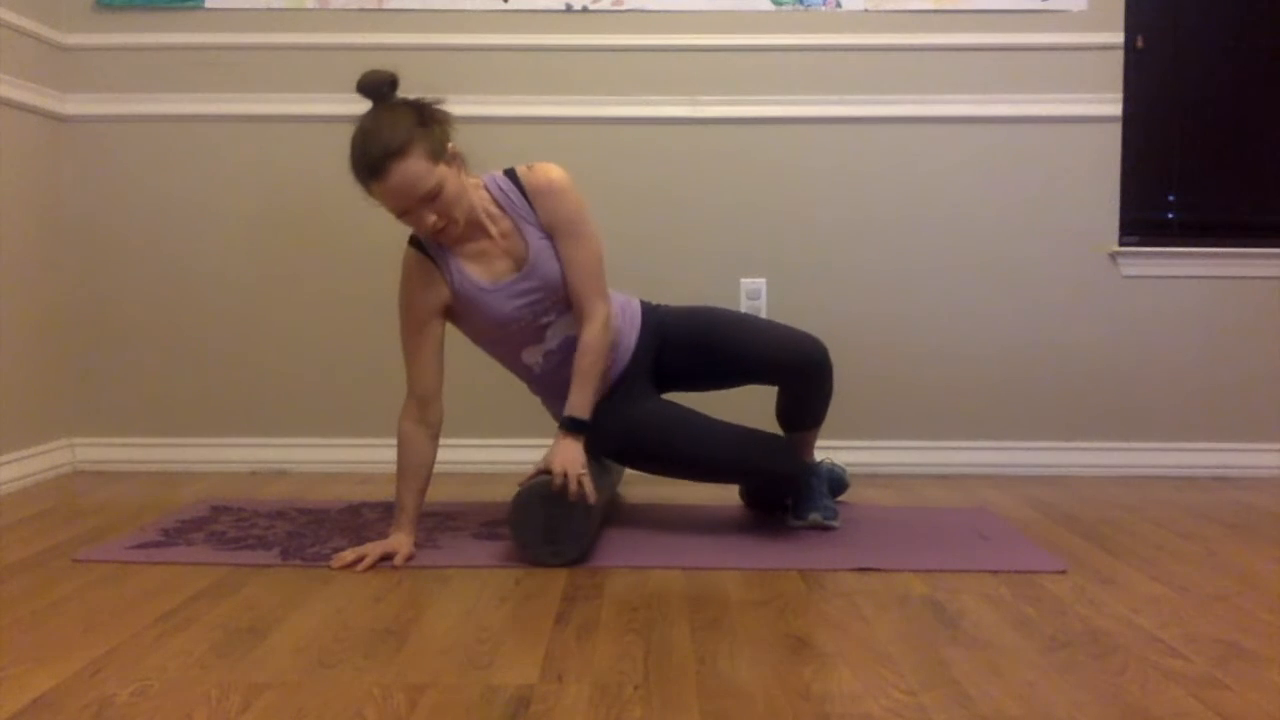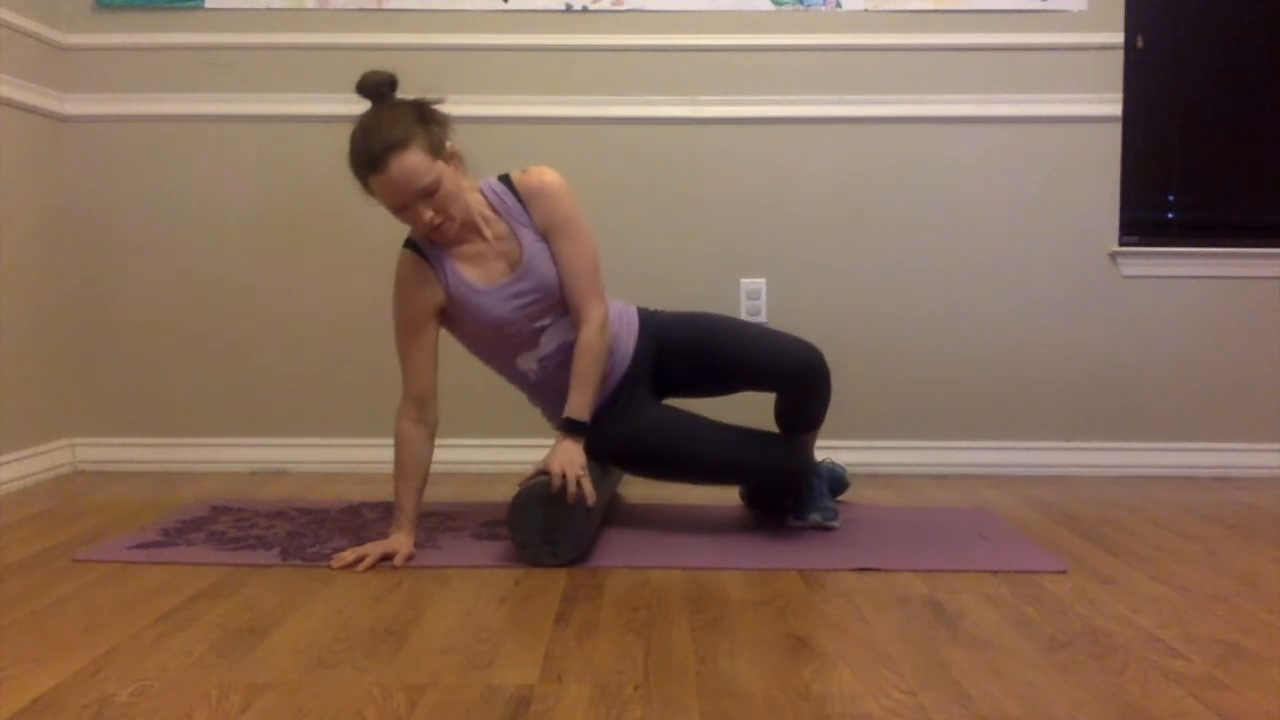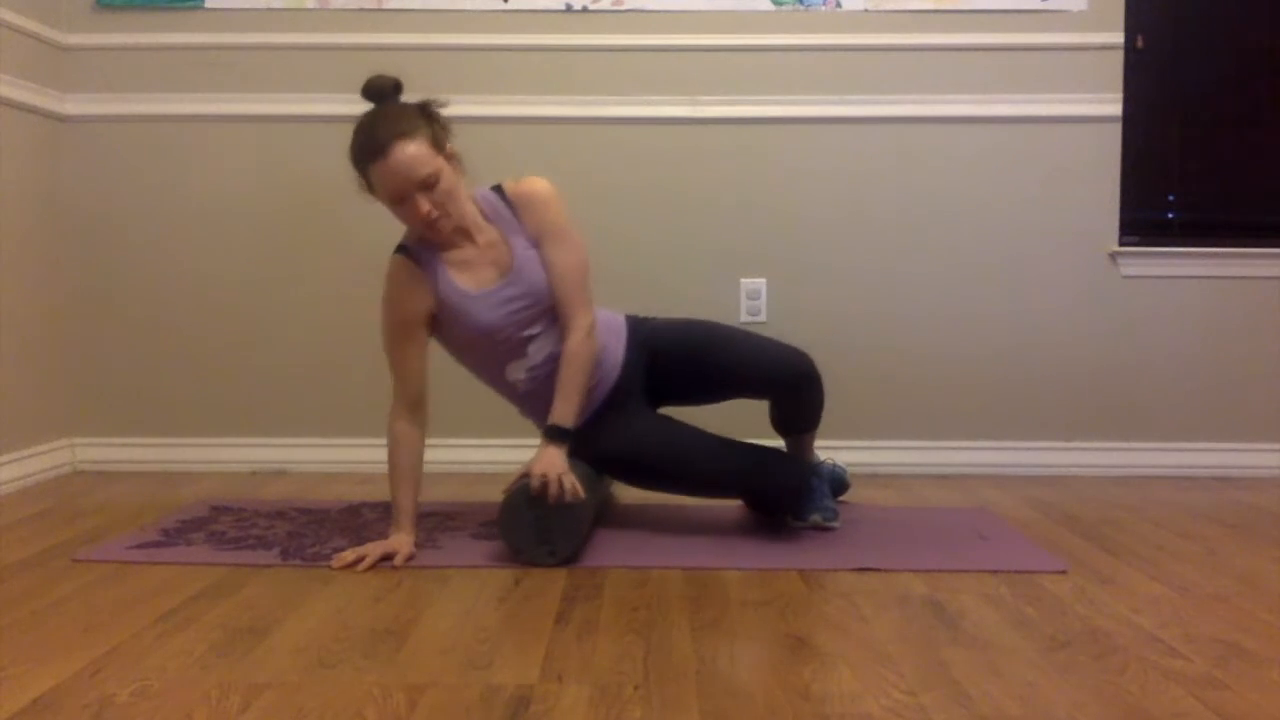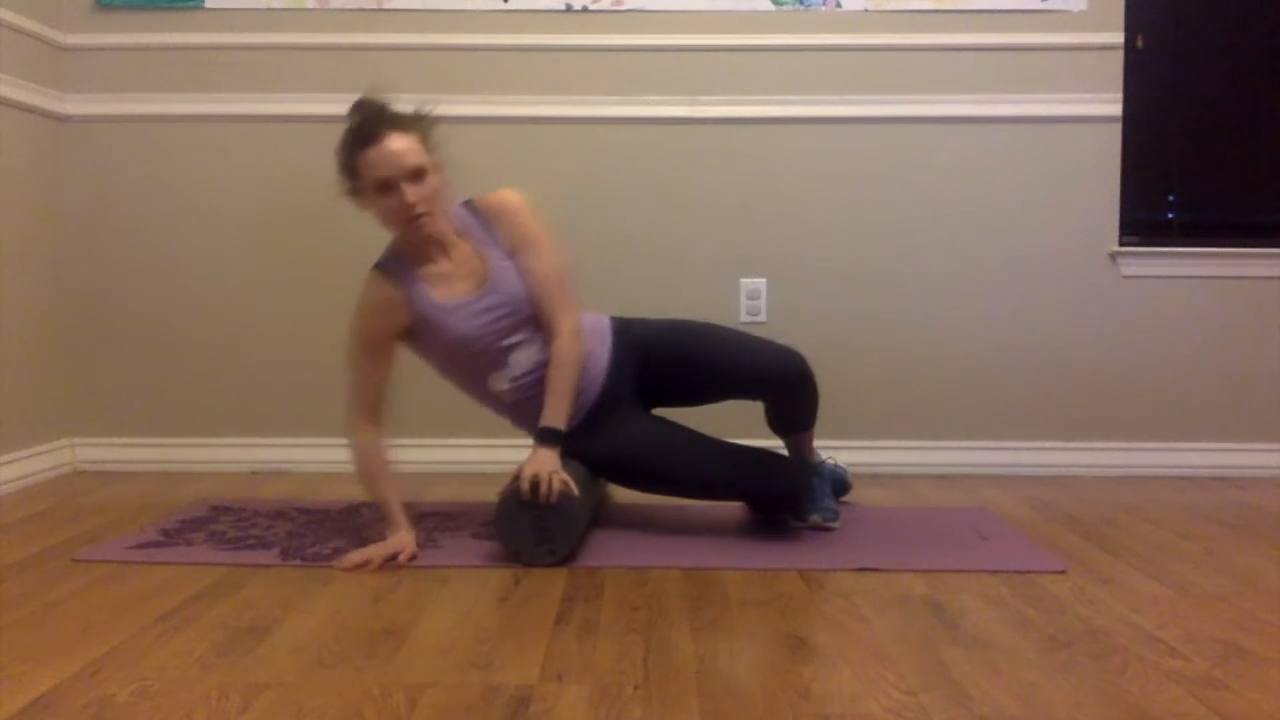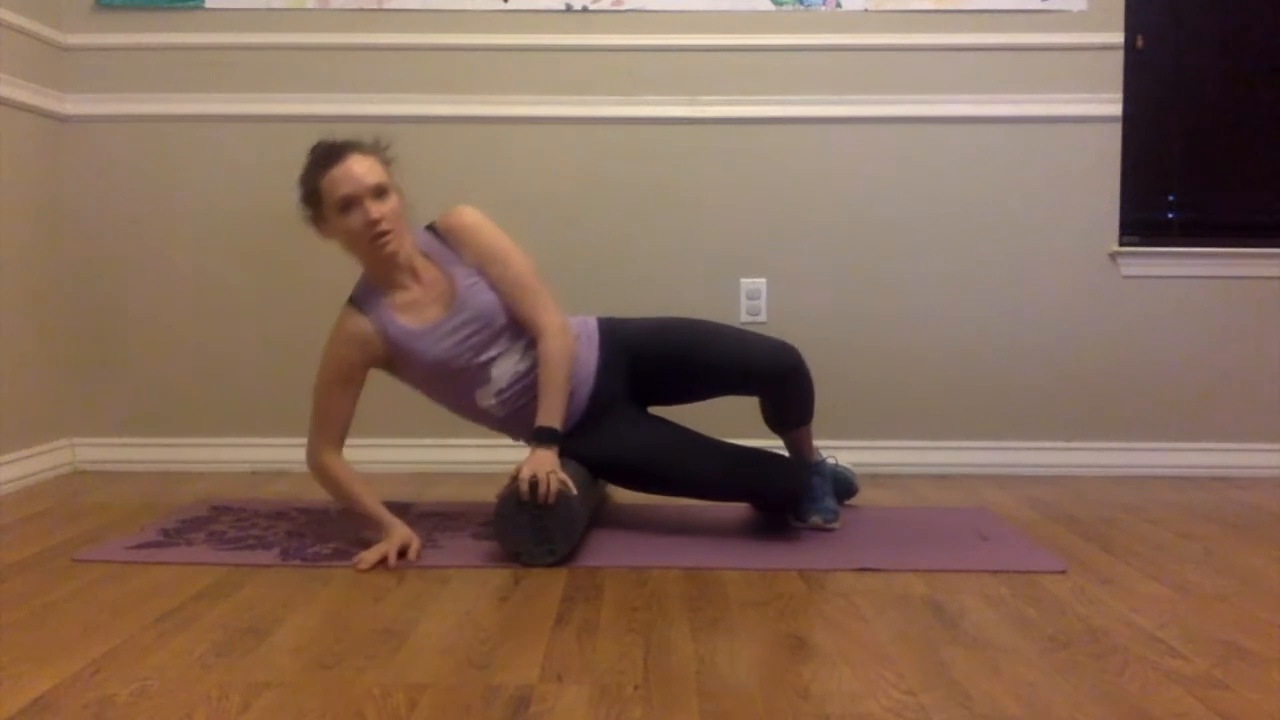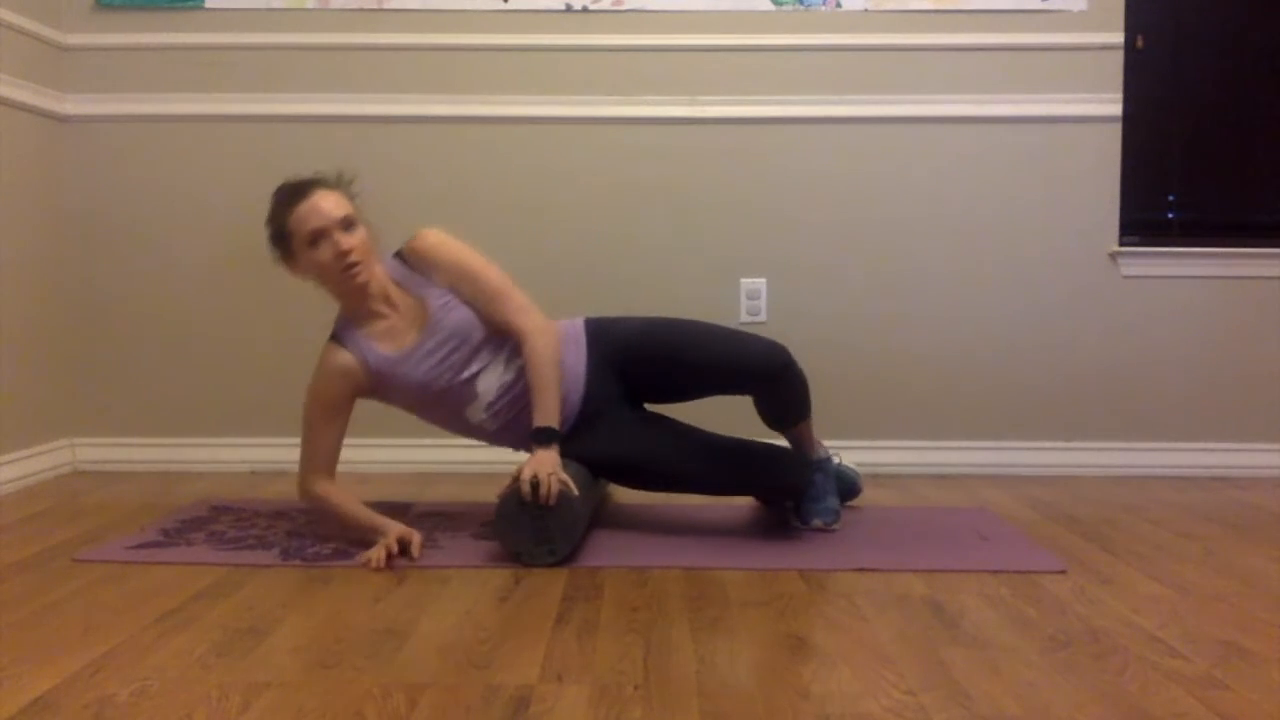
dt=0.2s
person 1, frame 1
left shoulder: (543, 188)
right shoulder: (426, 271)
left elbow: (597, 315)
right elbow: (422, 409)
left wrist: (570, 435)
right wrist: (403, 528)
left hip: (642, 333)
right hip: (603, 403)
left knee: (807, 358)
right knee: (778, 468)
left ankle: (805, 468)
right ankle: (794, 484)
person 1, frame 2
left shoulder: (538, 191)
right shoulder: (420, 273)
left elbow: (593, 317)
right elbow: (418, 410)
left wrist: (570, 435)
right wrist: (403, 528)
left hip: (639, 340)
right hip: (605, 413)
left knee: (804, 365)
right knee: (781, 468)
left ankle: (804, 472)
right ankle: (789, 486)
person 1, frame 3
left shoulder: (530, 200)
right shoulder: (412, 278)
left elbow: (581, 325)
right elbow: (409, 411)
left wrist: (555, 441)
right wrist: (403, 527)
left hip: (630, 349)
right hip: (594, 422)
left knee: (794, 372)
right knee: (783, 482)
left ankle: (805, 466)
right ankle: (800, 487)
person 1, frame 4
left shoulder: (501, 212)
right shoulder: (388, 295)
left elbow: (566, 329)
right elbow: (364, 423)
left wrist: (547, 442)
right wrist: (398, 526)
left hip: (616, 353)
right hip: (586, 428)
left knee: (787, 372)
right knee: (783, 484)
left ankle: (808, 466)
right ankle: (801, 489)
person 1, frame 5
left shoulder: (459, 230)
right shoulder: (361, 330)
left elbow: (551, 326)
right elbow: (323, 451)
left wrist: (541, 441)
right wrist: (388, 525)
left hip: (604, 354)
right hip: (580, 431)
left knee: (780, 364)
right knee: (775, 485)
left ankle: (810, 465)
right ankle: (803, 488)
person 1, frame 6
left shoulder: (427, 253)
right shoulder: (345, 363)
left elbow: (534, 328)
right elbow: (315, 480)
left wrist: (541, 440)
right wrist: (382, 527)
left hip: (594, 355)
right hip: (579, 433)
left knee: (769, 363)
right knee: (768, 476)
left ankle: (814, 461)
right ankle: (806, 484)
